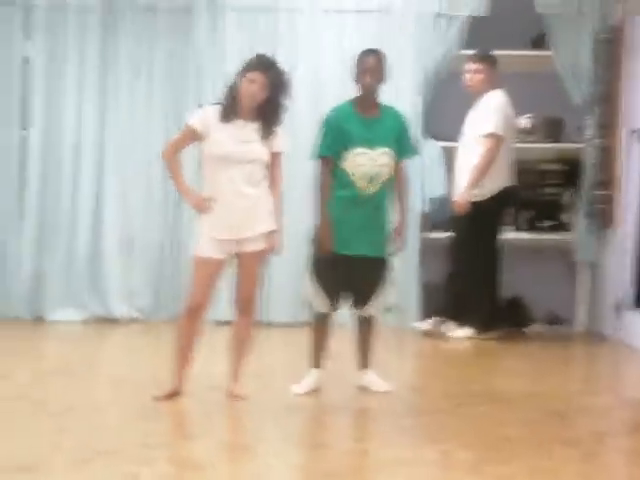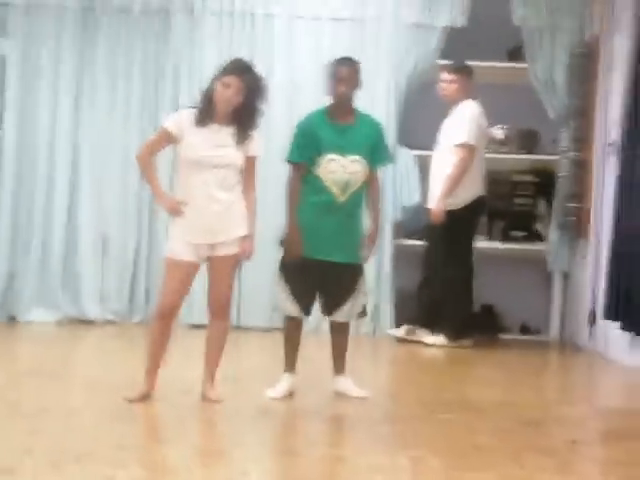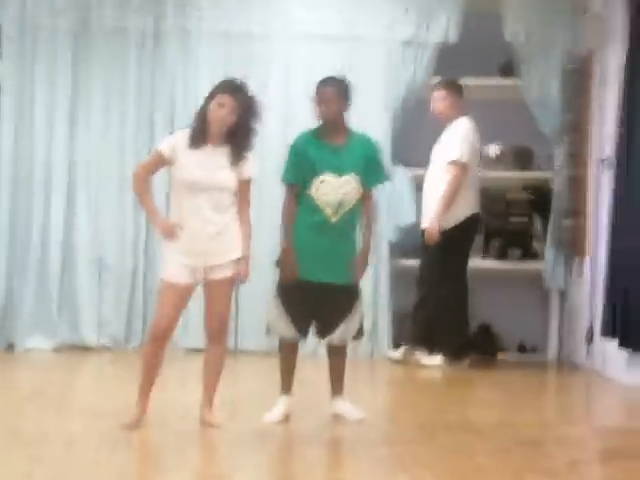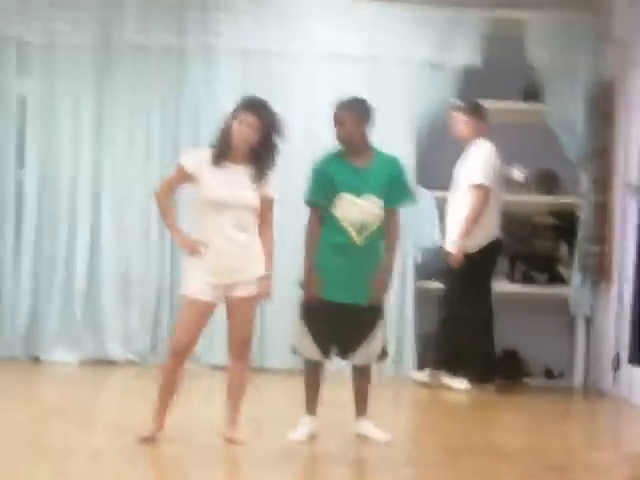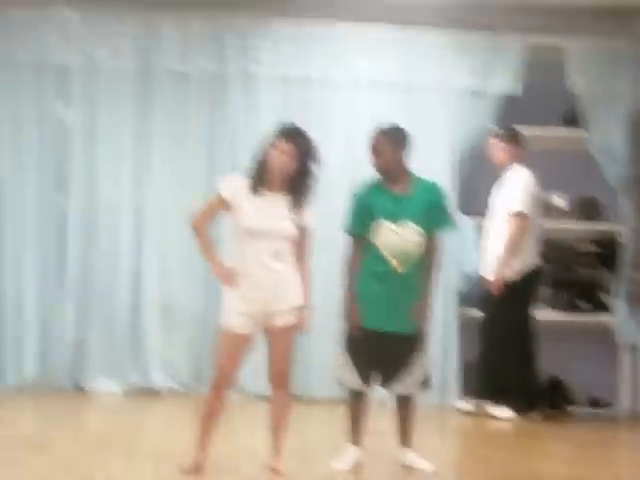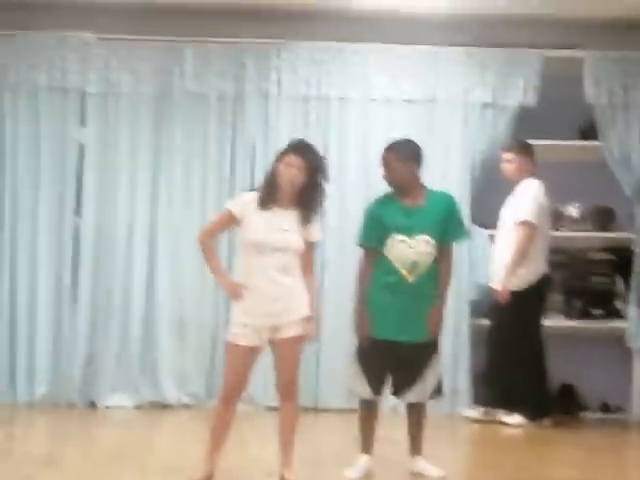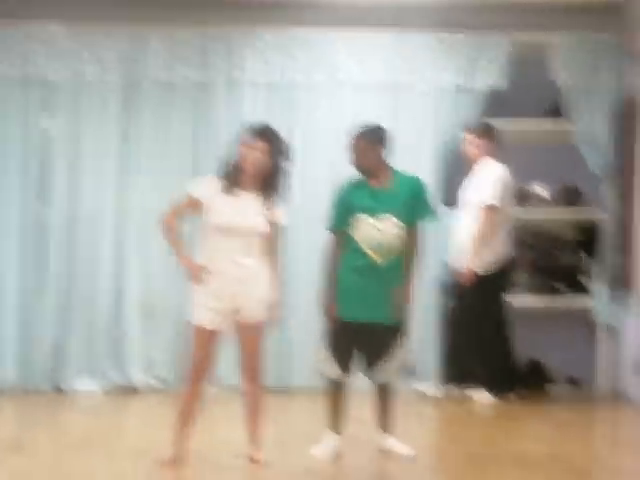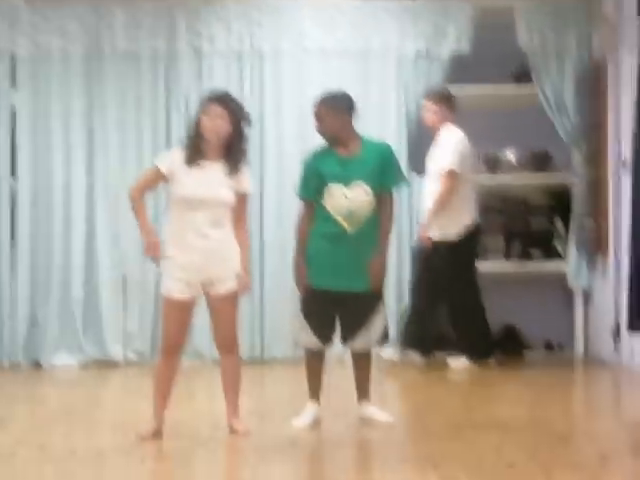
dt=0.1s
person 1, frame 1
left shoulder: (270, 131)
right shoulder: (210, 117)
left elbow: (274, 183)
right elbow: (170, 153)
left wrist: (276, 228)
right wrist: (188, 194)
left hip: (255, 226)
right hip: (215, 225)
left knee: (246, 305)
right knee: (195, 304)
left ankle: (234, 379)
right ankle: (178, 379)
person 1, frame 2
left shoulder: (246, 135)
right shoulder: (185, 121)
left elbow: (248, 188)
right elbow: (145, 154)
left wrist: (249, 233)
right wrist: (162, 197)
left hip: (228, 230)
right hip: (188, 228)
left knee: (220, 309)
right knee: (166, 307)
left ankle: (208, 383)
right ankle: (149, 382)
person 1, frame 3
left shoulder: (240, 157)
right shoulder: (179, 143)
left elbow: (243, 210)
right elbow: (140, 177)
left wrist: (245, 255)
right wrist: (156, 220)
left hip: (223, 253)
right hip: (183, 251)
left knee: (217, 334)
right knee: (160, 331)
left ankle: (207, 407)
right ankle: (140, 407)
person 1, frame 4
left shoulder: (262, 176)
right shoulder: (202, 160)
left elbow: (265, 229)
right elbow: (163, 192)
left wrist: (266, 274)
right wrist: (179, 236)
left hip: (245, 271)
right hip: (204, 268)
left knee: (240, 350)
right knee: (180, 347)
left ankle: (231, 424)
right ankle: (157, 420)
person 1, frame 5
left shoulder: (298, 204)
right shoulder: (239, 188)
left elbow: (300, 258)
right elbow: (200, 221)
left wrist: (304, 303)
right wrist: (217, 264)
left hip: (283, 299)
right hip: (242, 297)
left knee: (281, 380)
right knee: (222, 378)
left ankle: (276, 455)
right ankle: (200, 452)
person 1, frame 6
left shoulder: (306, 219)
right shoulder: (248, 204)
left elbow: (307, 272)
right elbow: (206, 237)
left wrist: (310, 314)
right wrist: (223, 279)
left hip: (289, 312)
right hip: (249, 310)
left knee: (288, 390)
right knee: (230, 391)
person 1, frame 7
left shoulder: (269, 202)
right shoulder: (211, 188)
left elbow: (270, 253)
right elbow: (169, 220)
left wrist: (274, 296)
right wrist: (187, 261)
left hip: (252, 294)
right hip: (211, 293)
left knee: (252, 372)
right knee: (197, 373)
left ankle: (254, 444)
right ankle: (178, 445)
person 1, frame 8
left shoulder: (237, 171)
right shoulder: (176, 160)
left elbow: (240, 224)
right elbow: (136, 193)
left wrist: (244, 267)
right wrist: (148, 235)
left hip: (222, 266)
right hip: (180, 265)
left knee: (228, 345)
right knee: (171, 347)
left ankle: (233, 416)
right ankle: (157, 419)
person 2, frame 1
left shoulder: (395, 120)
right shoulder: (337, 117)
left elbow: (397, 171)
right elbow: (325, 172)
left wrist: (402, 216)
right wrist: (323, 221)
left hip: (373, 230)
right hip: (338, 229)
left knee: (367, 304)
right knee: (323, 302)
left ankle: (365, 370)
right ankle: (314, 370)
person 2, frame 2
left shoulder: (371, 128)
right shoulder: (311, 124)
left elbow: (372, 179)
right elbow: (296, 177)
left wrist: (375, 223)
right wrist: (292, 226)
left hip: (346, 236)
right hip: (309, 234)
left knee: (342, 310)
right knee: (294, 307)
left ankle: (340, 376)
right ankle: (288, 375)
person 2, frame 3
left shoulder: (365, 147)
right shoulder: (303, 145)
left elbow: (367, 200)
right elbow: (291, 199)
left wrist: (366, 246)
right wrist: (286, 248)
left hip: (341, 258)
right hip: (303, 256)
left knee: (338, 332)
right knee: (290, 330)
left ankle: (338, 398)
right ankle: (284, 398)
person 2, frame 4
left shoulder: (390, 167)
right shoulder: (327, 166)
left elbow: (392, 220)
right elbow: (315, 220)
left wrist: (385, 268)
right wrist: (309, 269)
left hip: (365, 277)
right hip: (326, 276)
left knee: (362, 353)
right knee: (314, 350)
left ankle: (362, 419)
right ankle: (309, 418)
person 2, frame 5
left shoulder: (430, 193)
right shoulder: (367, 195)
left elbow: (431, 248)
right elbow: (357, 249)
left wrist: (424, 297)
right wrist: (351, 298)
left hip: (407, 306)
right hip: (369, 305)
left knee: (405, 382)
right knee: (357, 379)
left ankle: (406, 449)
right ankle: (354, 447)
person 2, frame 6
left shoulder: (444, 204)
right shoulder: (379, 209)
left elbow: (445, 258)
right elbow: (368, 262)
left wrist: (438, 307)
right wrist: (361, 309)
left hip: (420, 315)
right hip: (380, 315)
left knee: (417, 391)
right knee: (368, 389)
person 2, frame 7
left shoulder: (410, 187)
right shoulder: (349, 193)
left elbow: (413, 240)
right elbow: (337, 244)
left wrist: (405, 286)
right wrist: (329, 290)
left hip: (387, 296)
right hip: (348, 297)
left knee: (384, 369)
right knee: (336, 368)
left ankle: (385, 433)
right ankle: (333, 433)
person 2, frame 8
left shoulder: (380, 153)
right shoulder: (316, 160)
left elbow: (386, 206)
right elbow: (307, 212)
left wrist: (380, 255)
right wrist: (300, 259)
left hip: (362, 264)
right hip: (321, 266)
left knee: (362, 338)
right knee: (314, 338)
left ankle: (364, 402)
right ankle: (313, 404)
person 3, frame 1
left shoulder: (496, 101)
right shoulder: (483, 103)
left elbow: (491, 148)
left wrist: (466, 190)
left hip: (485, 196)
right hip: (476, 195)
left knee: (477, 258)
right knee: (463, 257)
left ankle: (482, 322)
right ankle: (451, 316)
person 3, frame 2
left shoulder: (469, 111)
right shoulder: (457, 112)
left elbow: (464, 158)
left wrist: (441, 199)
left hip: (458, 205)
right hip: (450, 204)
left knee: (452, 267)
right knee: (436, 266)
left ankle: (455, 330)
right ankle: (424, 324)
person 3, frame 3
left shoulder: (462, 129)
right shoulder: (451, 130)
left elbow: (457, 175)
left wrist: (437, 219)
left hip: (452, 223)
right hip: (442, 223)
left knee: (447, 286)
right knee: (431, 286)
left ankle: (451, 349)
right ankle: (420, 344)
person 3, frame 4
left shoulder: (483, 152)
right shoulder: (472, 153)
left elbow: (480, 199)
left wrist: (461, 241)
left hip: (475, 247)
right hip: (465, 246)
left knee: (471, 309)
right knee: (454, 308)
left ankle: (477, 373)
right ankle: (444, 367)
person 3, frame 5
left shoulder: (520, 178)
right shoulder: (508, 179)
left elbow: (518, 225)
left wrist: (499, 269)
left hip: (513, 275)
right hip: (503, 273)
left knee: (510, 336)
right knee: (494, 335)
left ankle: (520, 402)
right ankle: (489, 395)
person 3, frame 6
left shoulder: (531, 190)
right shoulder: (521, 191)
left elbow: (526, 236)
left wrist: (507, 278)
left hip: (522, 284)
right hip: (512, 283)
left knee: (520, 345)
right knee: (501, 343)
left ankle: (532, 409)
right ankle: (496, 403)
person 3, frame 7
left shoulder: (492, 173)
right shoulder: (480, 173)
left elbow: (488, 218)
left wrist: (468, 260)
right wrist: (463, 260)
left hip: (484, 265)
right hip: (472, 264)
left knee: (485, 325)
right knee: (461, 322)
left ankle: (498, 384)
right ankle: (458, 377)
person 3, frame 8
left shoulder: (452, 138)
right shoulder: (444, 139)
left elbow: (448, 184)
left wrist: (427, 223)
right wrist: (429, 225)
left hip: (453, 232)
right hip: (441, 231)
left knee: (460, 293)
right knee: (426, 289)
left ankle: (478, 351)
right ankle: (415, 344)
